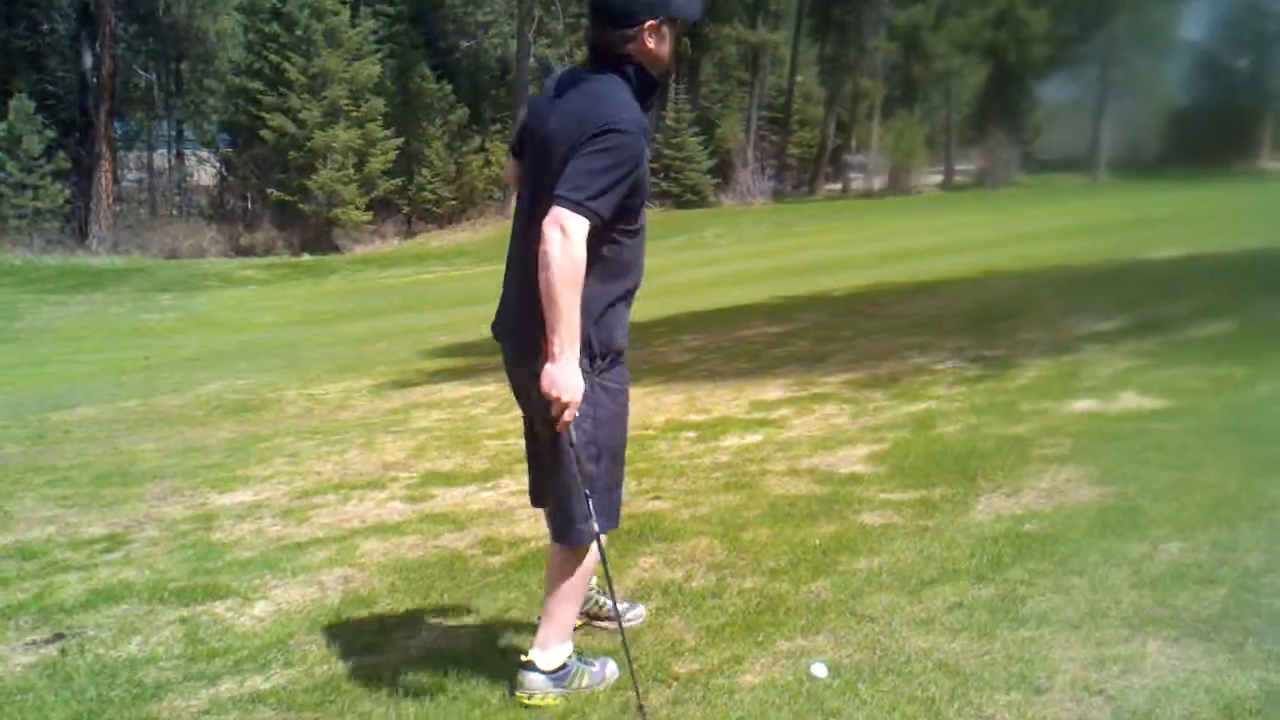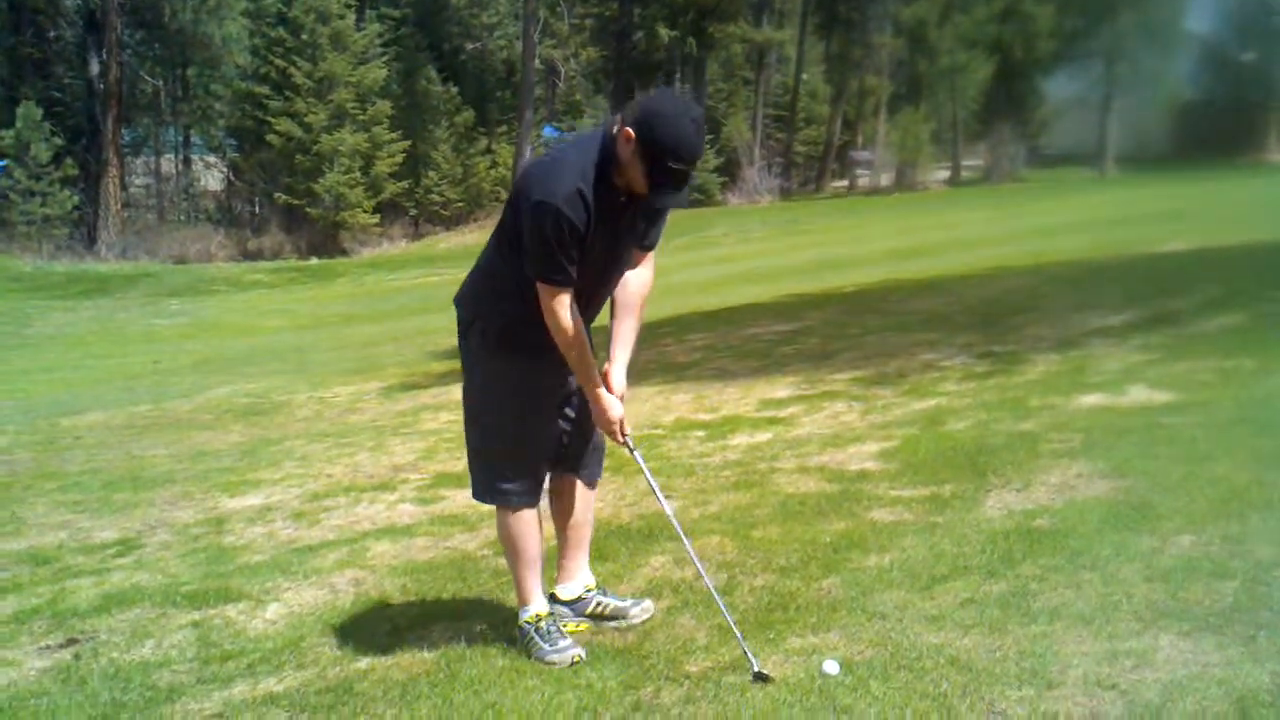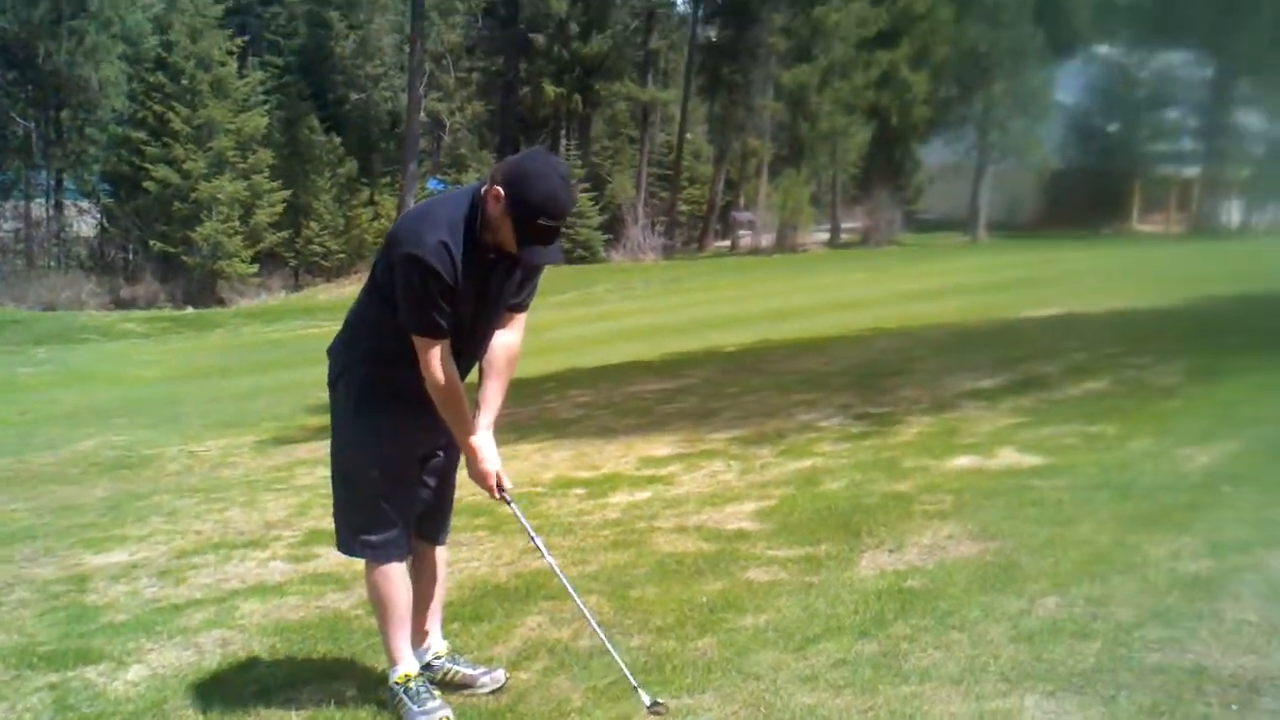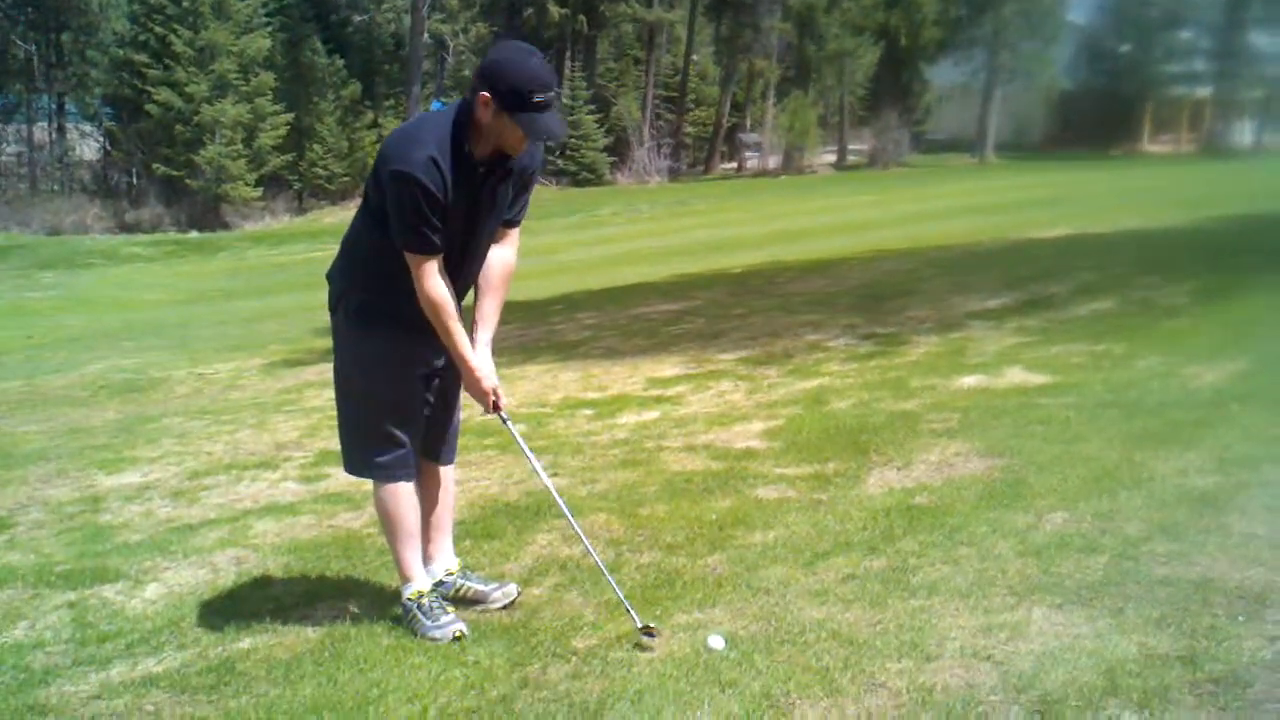
dt=1s
person 1, frame 1
left shoulder: (562, 91)
right shoulder: (619, 123)
left elbow: (517, 171)
right elbow: (561, 236)
right wrist: (562, 357)
left hip: (536, 327)
right hip: (577, 340)
left knee: (568, 477)
right knee: (587, 492)
left ankle: (574, 595)
right ankle: (548, 663)
person 1, frame 2
left shoulder: (655, 171)
right shoulder: (559, 189)
left elbow: (638, 265)
right elbow: (555, 303)
left wrist: (618, 364)
right wrist: (594, 391)
left hip: (565, 331)
right hip: (505, 334)
left knee: (579, 459)
right knee: (518, 473)
left ankle: (577, 588)
right ankle: (534, 612)
person 1, frame 3
left shoulder: (526, 234)
right shoulder: (430, 242)
left elbow: (508, 327)
right elbow: (433, 359)
left wrist: (485, 426)
right wrist: (470, 445)
left hip: (436, 393)
right hip: (376, 391)
left knee: (431, 526)
right knee: (387, 531)
left ankle: (431, 651)
right ankle: (403, 673)
person 1, frame 4
left shoulder: (520, 155)
right shoulder: (417, 159)
left elbow: (502, 244)
right elbow: (425, 274)
left wrist: (482, 344)
right wrist: (468, 363)
left hip: (437, 312)
right hip: (377, 314)
left knee: (437, 445)
right knee: (394, 451)
left ankle: (442, 569)
right ankle: (415, 589)
